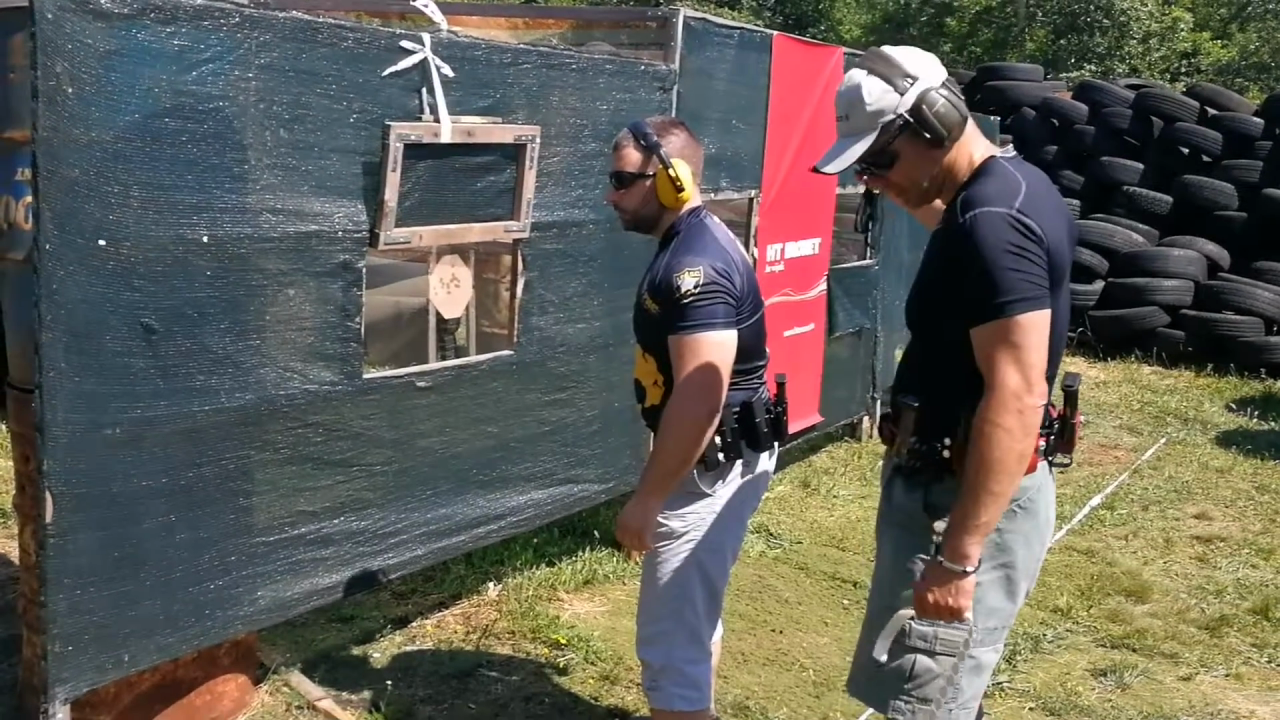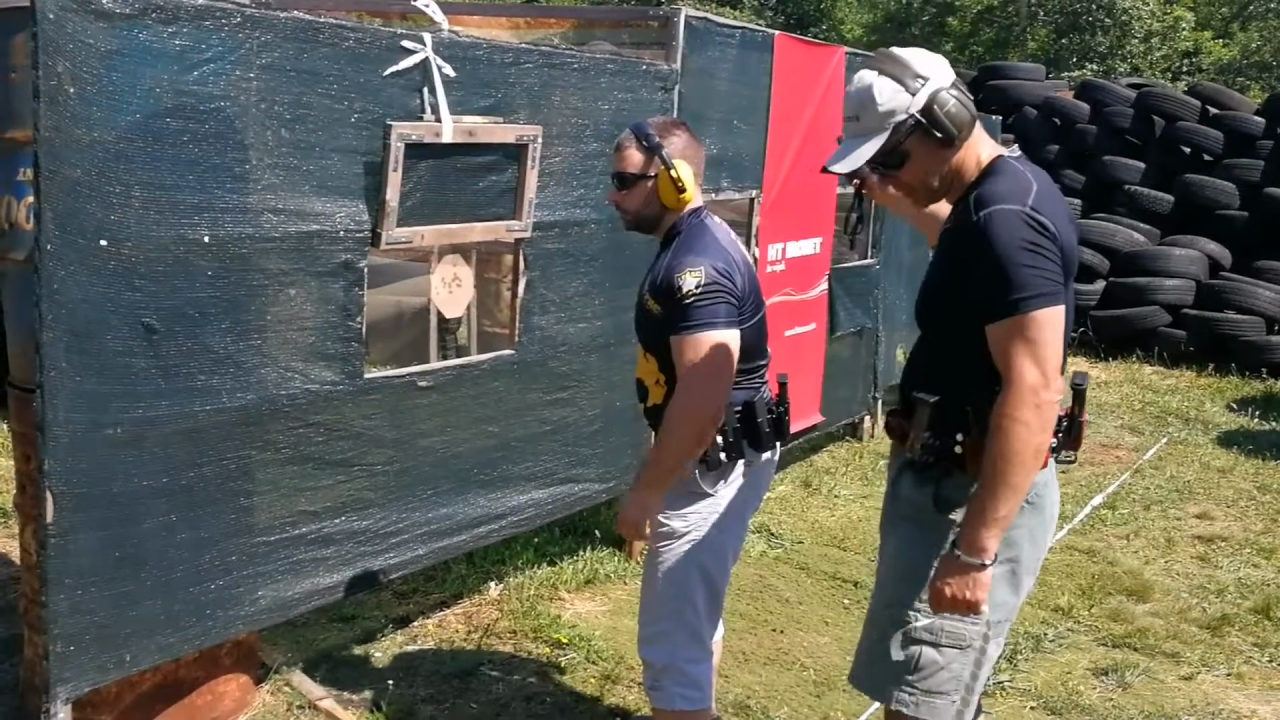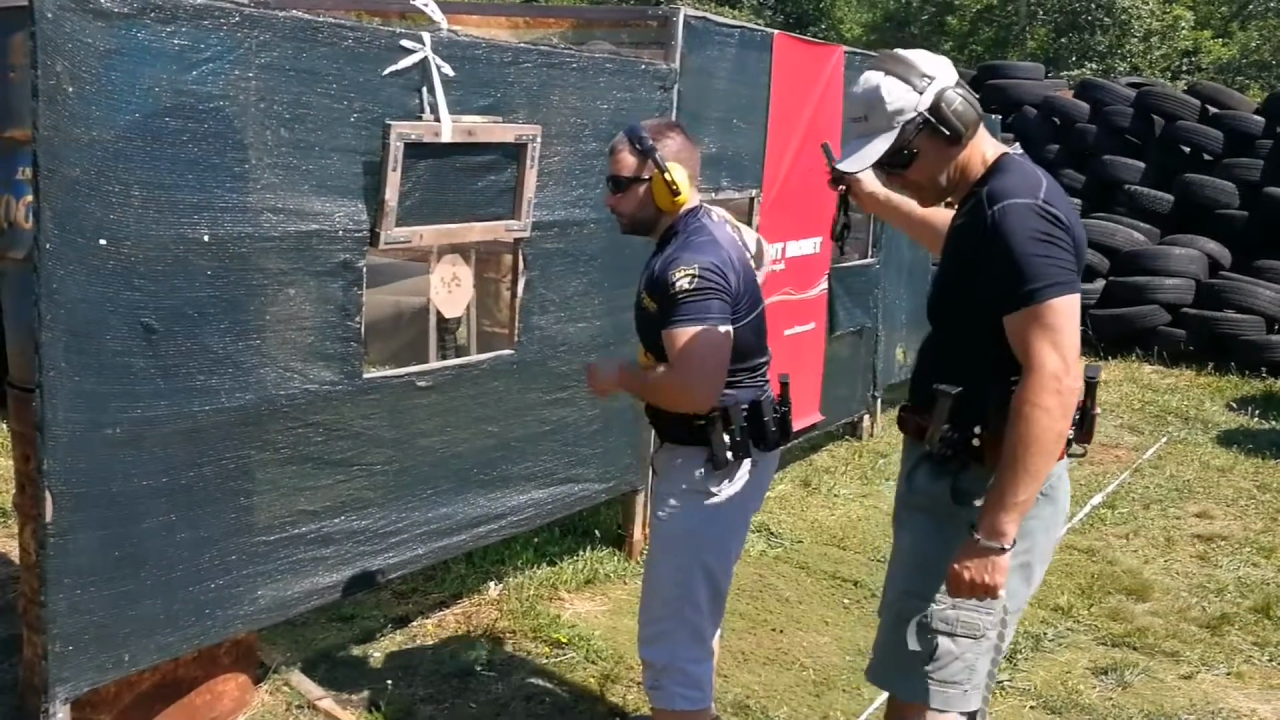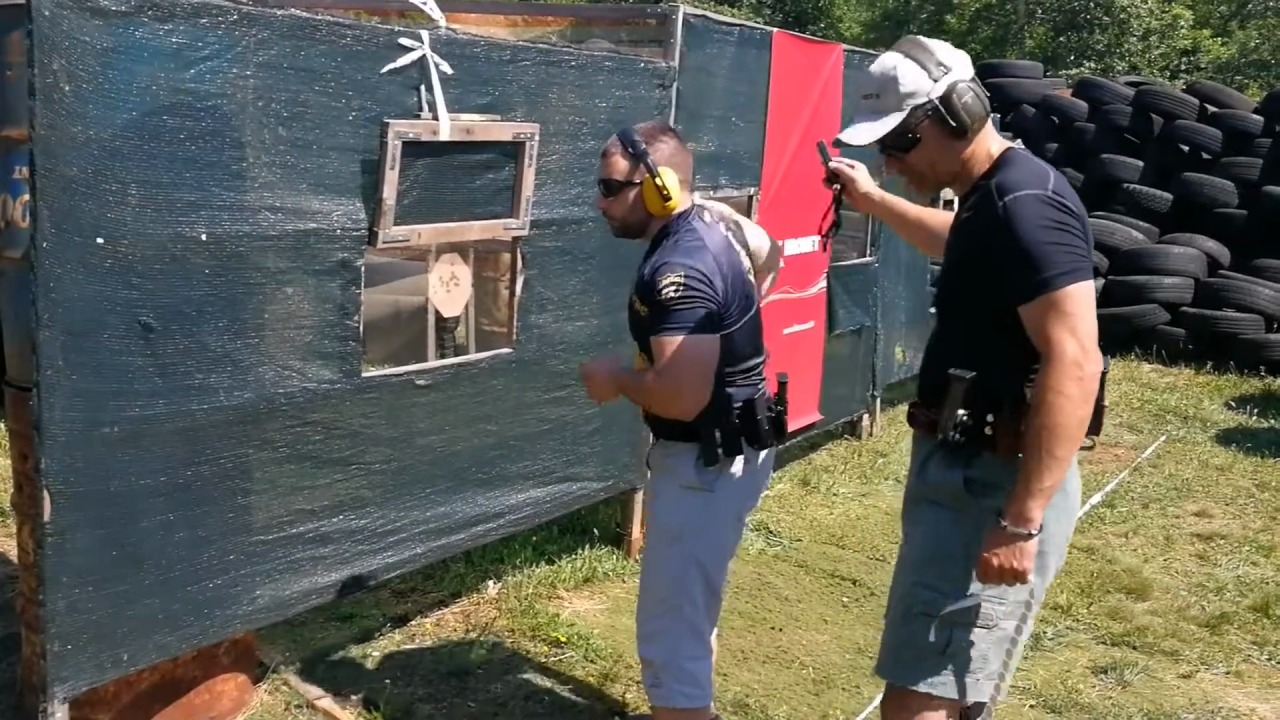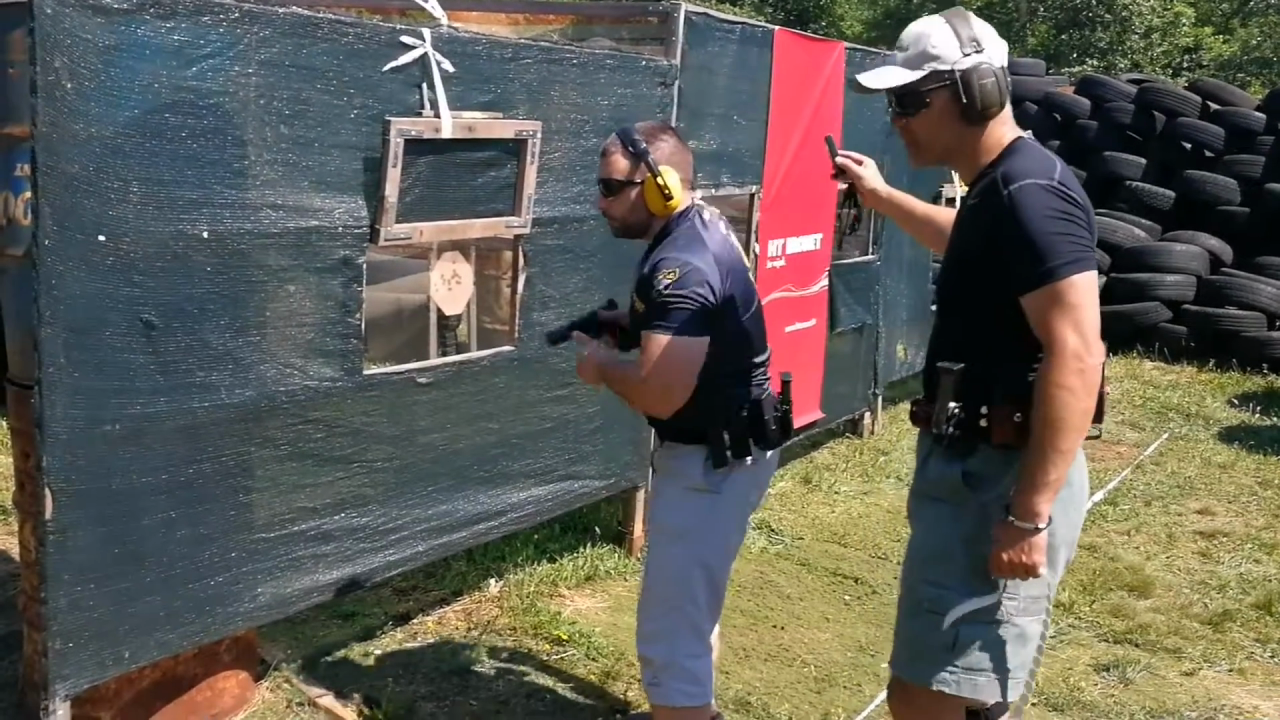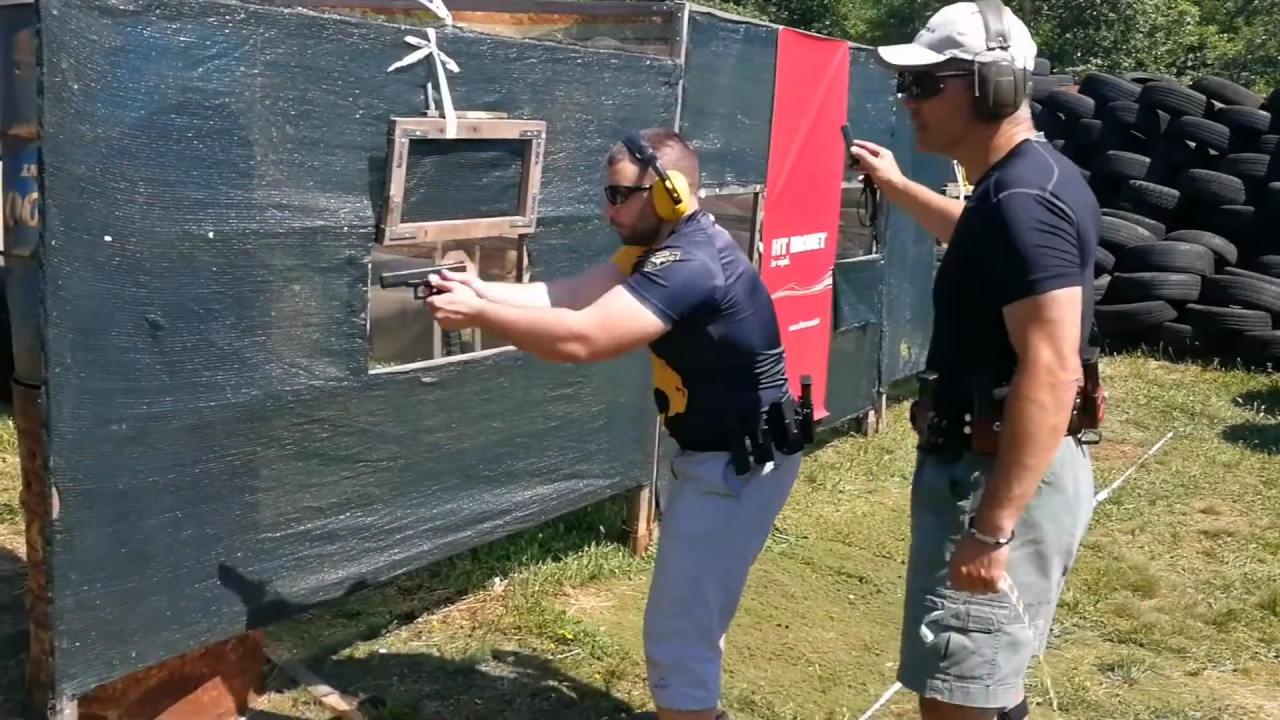
dt=0.2s
person 1, frame 1
left shoulder: (994, 220)
right shoulder: (1013, 185)
left elbow: (1017, 397)
left wrist: (959, 556)
right wrist: (910, 199)
left hip: (965, 499)
right hip: (947, 484)
person 1, frame 2
left shoulder: (1006, 219)
right shoulder: (1008, 191)
left elbow: (1034, 394)
left wrist: (975, 550)
right wrist: (896, 200)
left hip: (969, 495)
right hip: (948, 479)
person 1, frame 3
left shoulder: (1017, 214)
right shoulder: (994, 200)
left elbow: (1054, 381)
left wrist: (994, 535)
right wrist: (880, 202)
left hip: (982, 488)
right hip: (954, 472)
person 1, frame 4
left shoulder: (1024, 205)
right shoulder: (993, 196)
left elbow: (1075, 367)
left wrist: (1021, 521)
right wrist: (874, 200)
left hip: (996, 483)
right hip: (964, 468)
person 1, frame 5
left shoulder: (1029, 194)
right shoulder: (1005, 184)
left elbow: (1076, 359)
left wrist: (1029, 516)
right wrist: (882, 197)
left hip: (1000, 477)
right hip: (977, 465)
person 1, frame 6
left shoulder: (1021, 199)
right shoulder: (1037, 175)
left elbow: (1050, 374)
left wrist: (991, 532)
right wrist: (898, 188)
left hip: (1002, 480)
right hip: (1008, 470)
person 2, frame 1
left shoulder: (695, 264)
right shoulder: (693, 242)
left elbow: (699, 399)
left wrist: (646, 499)
left hip: (710, 465)
right hip: (708, 460)
left knee: (670, 636)
right knee: (691, 613)
person 2, frame 2
left shoulder: (696, 264)
right shoulder: (698, 240)
left elbow: (703, 401)
left wrist: (643, 489)
left hip: (711, 464)
right hip: (712, 458)
left knee: (672, 636)
right knee: (692, 612)
person 2, frame 3
left shoulder: (692, 263)
right shoulder: (705, 231)
left elbow: (693, 388)
left wrist: (620, 377)
left hip: (712, 461)
right hip: (716, 452)
left knee: (672, 632)
right knee: (690, 609)
person 2, frame 4
left shoulder: (681, 267)
right shoulder: (703, 228)
left elbow: (680, 396)
left wrist: (615, 377)
left hip: (709, 459)
right hip: (714, 451)
left knee: (669, 631)
right knee: (686, 607)
person 2, frame 5
left shoulder: (686, 260)
right shoulder: (688, 234)
left elbow: (661, 393)
left wrist: (603, 367)
right wrist: (618, 351)
left hip: (717, 458)
right hip: (708, 449)
left knee: (672, 630)
right knee: (691, 601)
person 2, frame 6
left shoulder: (691, 264)
right shoulder: (667, 245)
left elbow: (580, 340)
right elbow: (578, 297)
left wrist: (478, 315)
right wrist: (483, 289)
left hip: (741, 465)
right hip: (712, 453)
left knee: (679, 631)
right knee: (694, 601)
